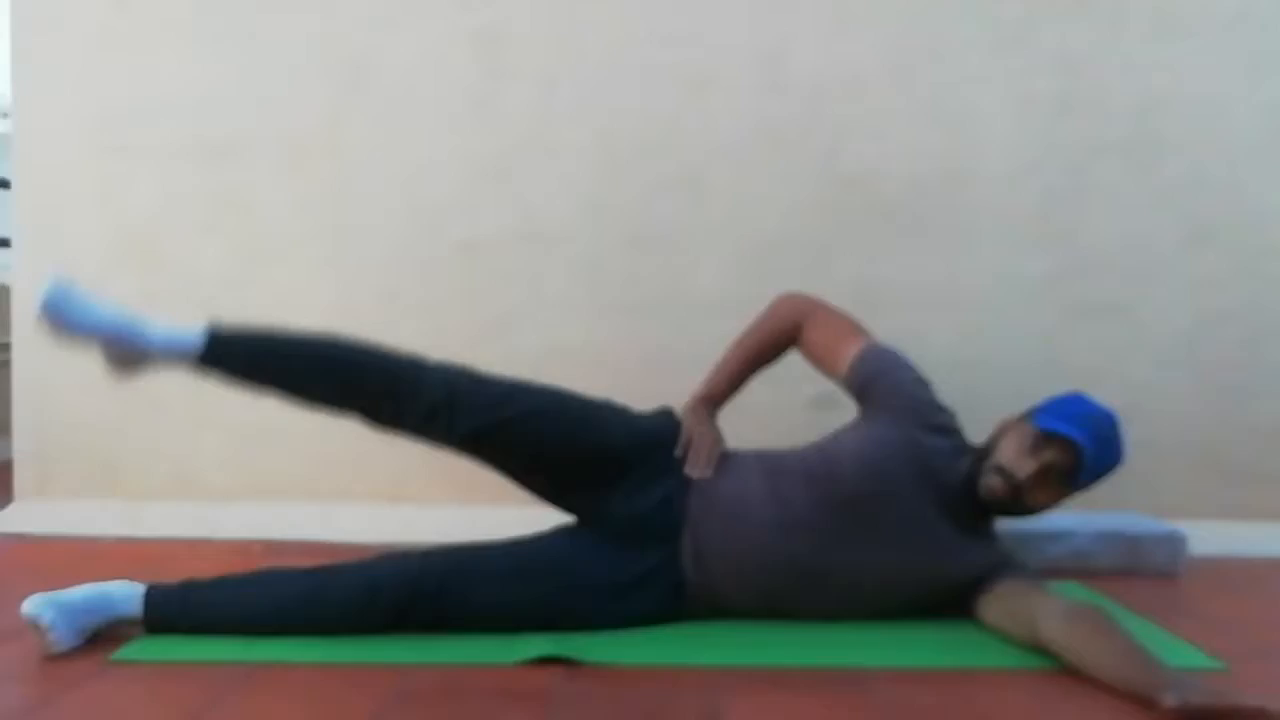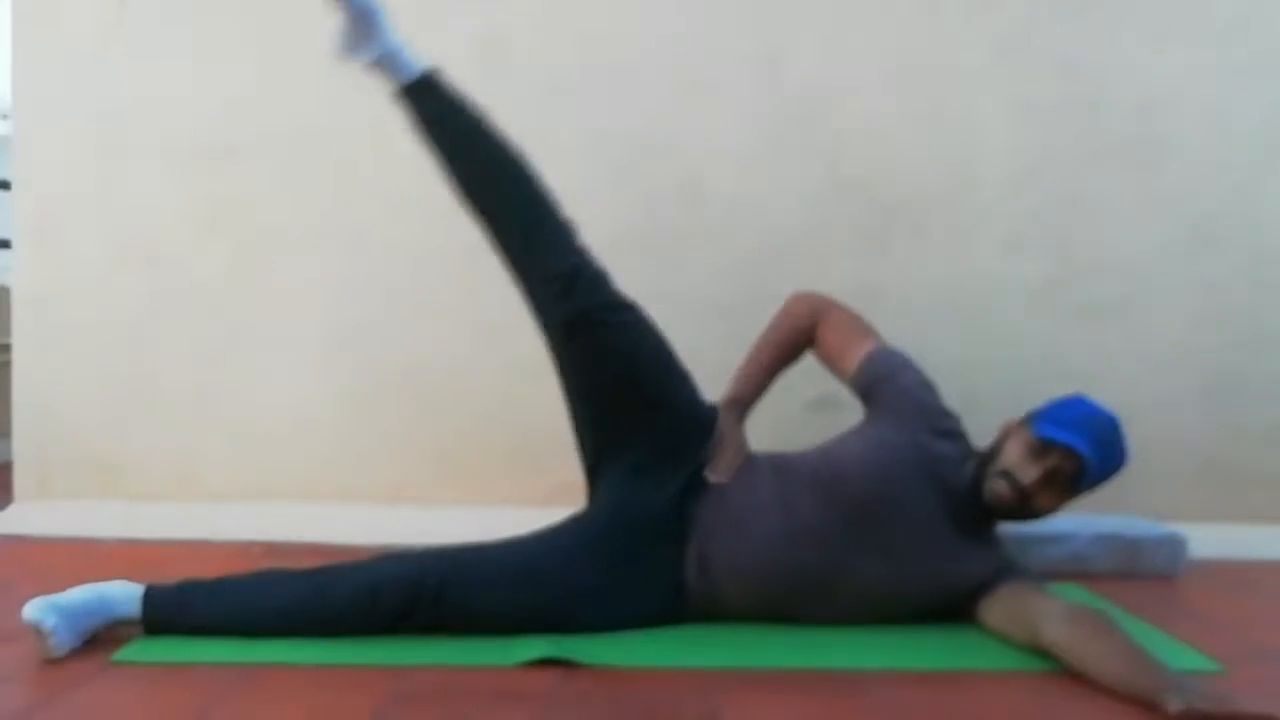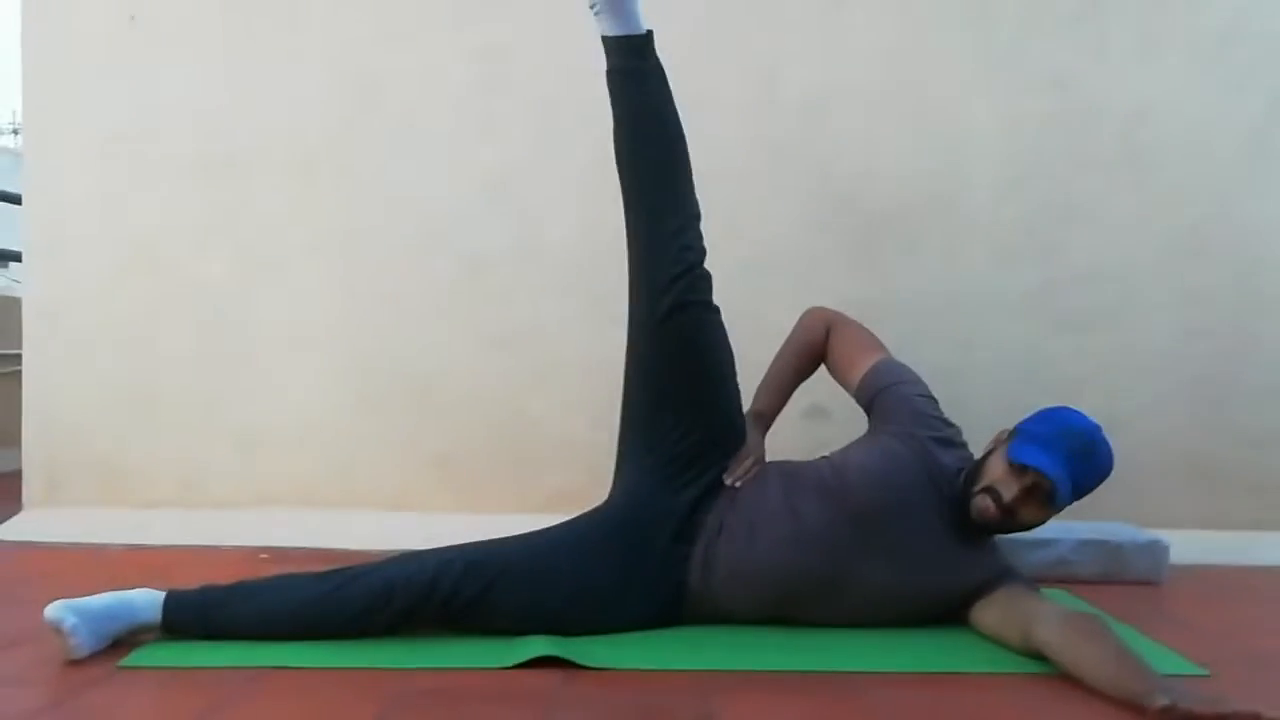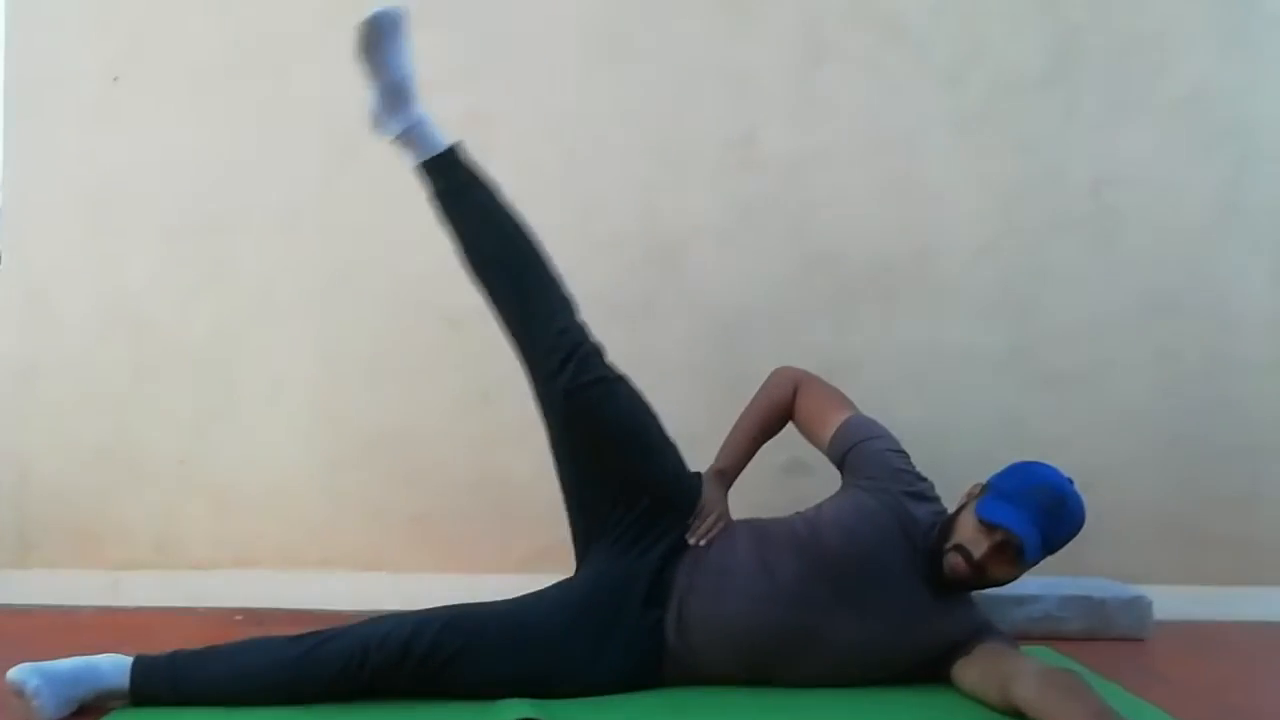
dt=0.3s
person 1, frame 1
left shoulder: (972, 563)
right shoulder: (921, 417)
right elbow: (800, 310)
right wrist: (706, 402)
left hip: (655, 582)
right hip: (651, 474)
left knee: (414, 589)
right knee: (444, 402)
left ankle: (132, 604)
right ankle: (174, 339)
person 1, frame 2
left shoulder: (975, 568)
right shoulder: (930, 425)
right elbow: (813, 309)
right wrist: (733, 410)
left hip: (654, 581)
right hip: (671, 468)
left knee: (417, 591)
right knee: (576, 283)
left ankle: (133, 603)
person 1, frame 3
left shoulder: (984, 572)
right shoulder: (934, 442)
right elbow: (823, 323)
right wrist: (759, 429)
left hip: (663, 584)
right hip: (689, 486)
left knee: (444, 587)
right knee: (672, 280)
left ankle: (154, 607)
person 1, frame 4
left shoulder: (952, 629)
right shoulder: (900, 494)
right elbow: (795, 382)
right wrist: (717, 482)
right hip: (652, 544)
right knee: (579, 369)
right ankle: (421, 131)
